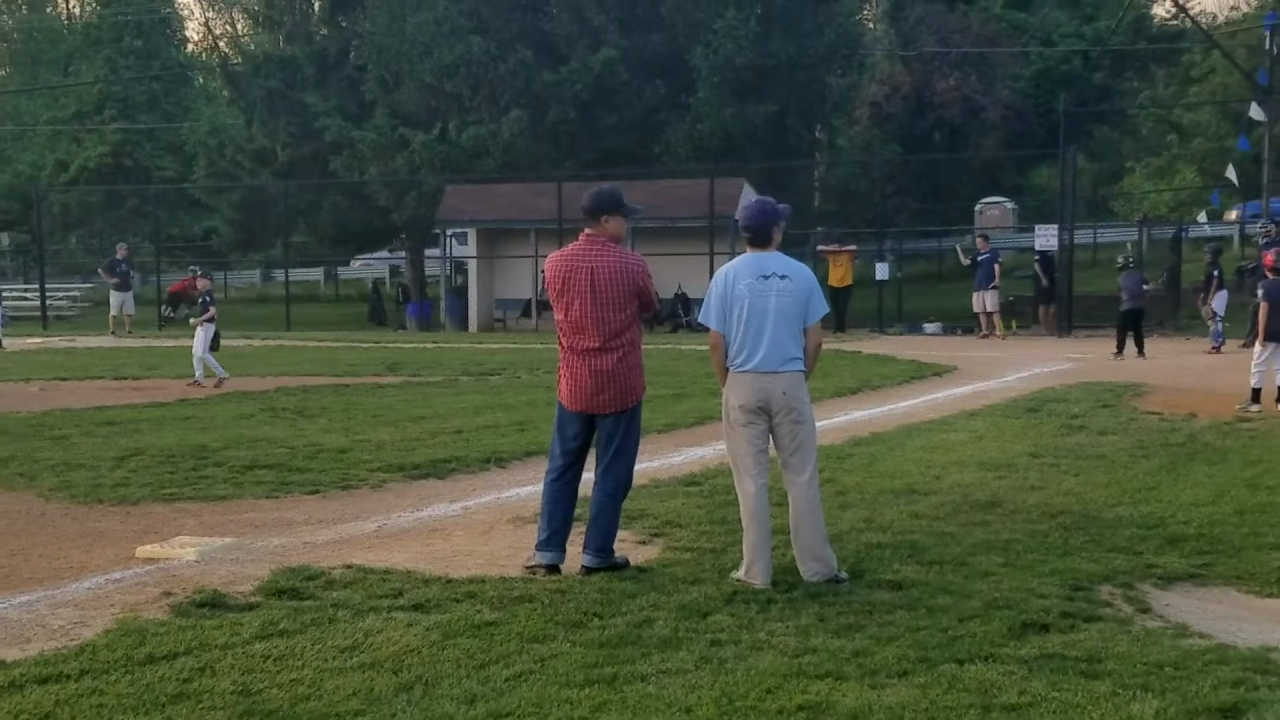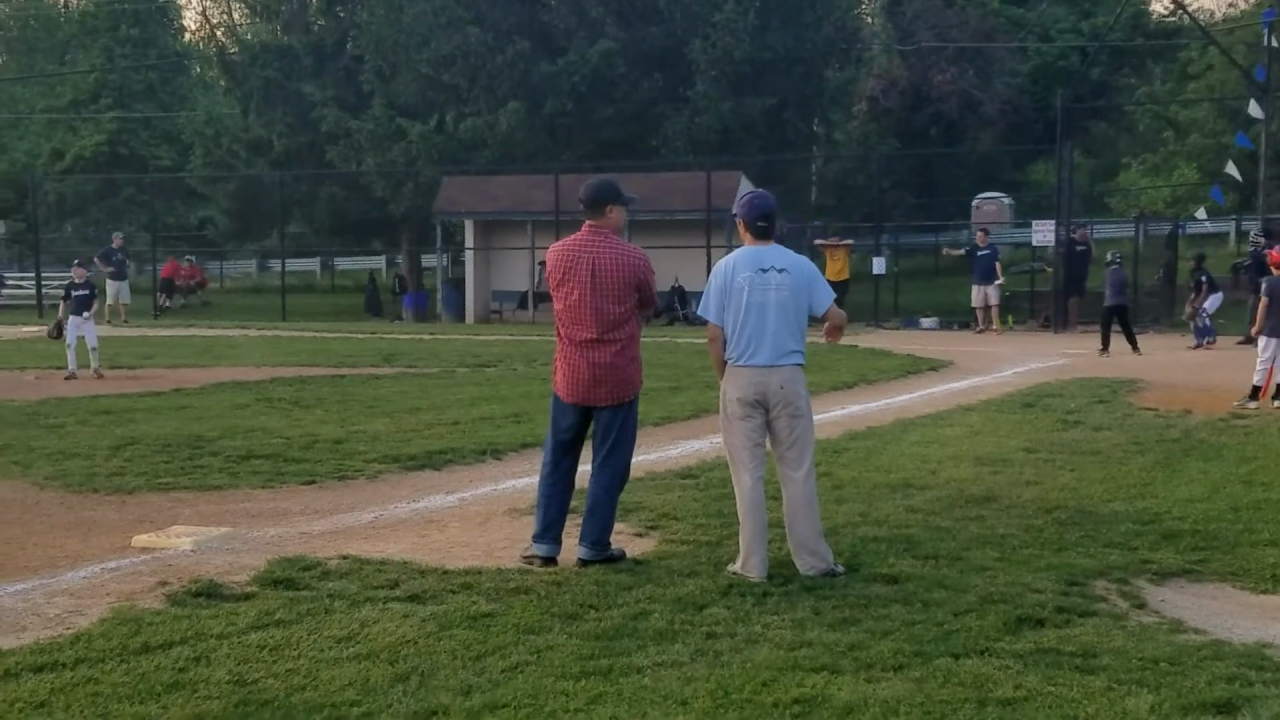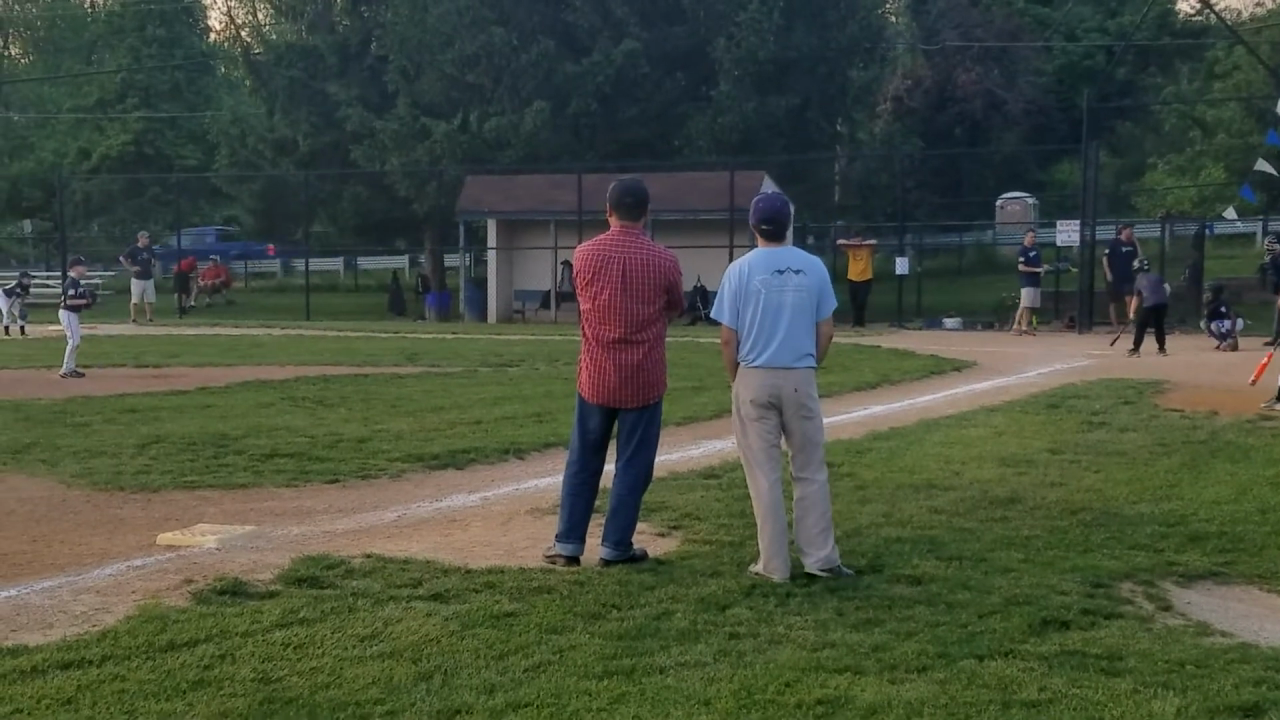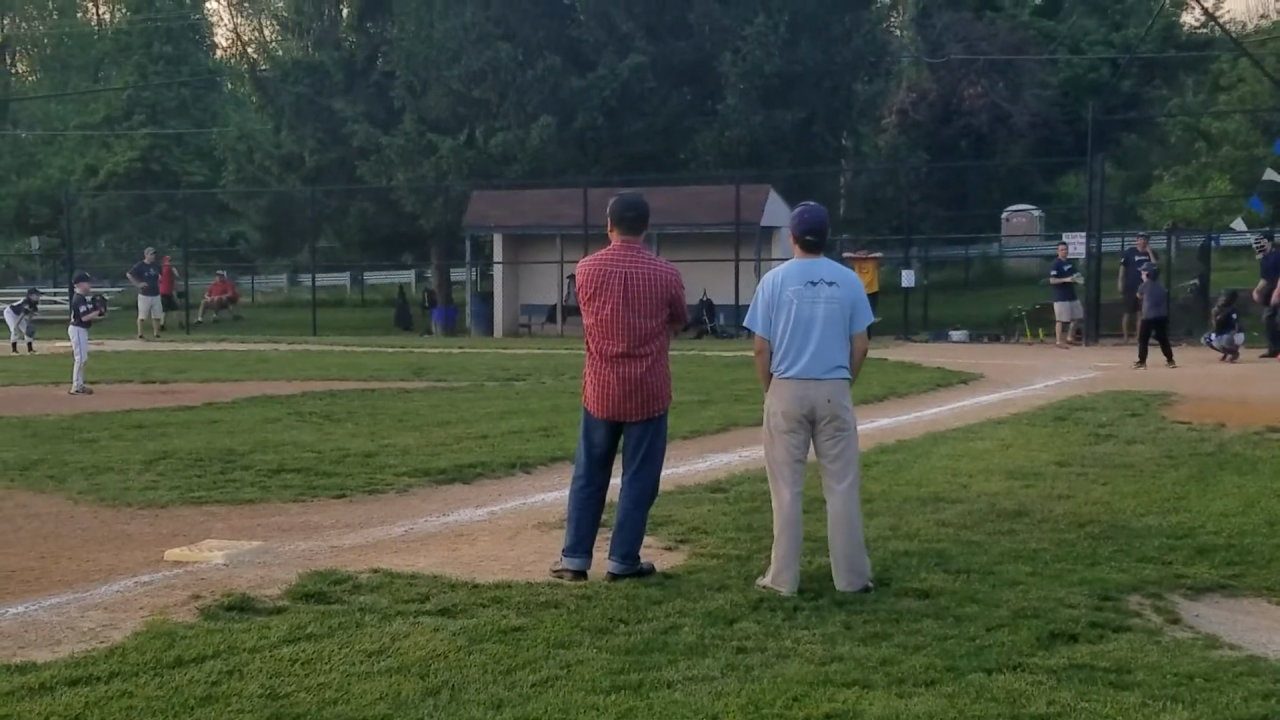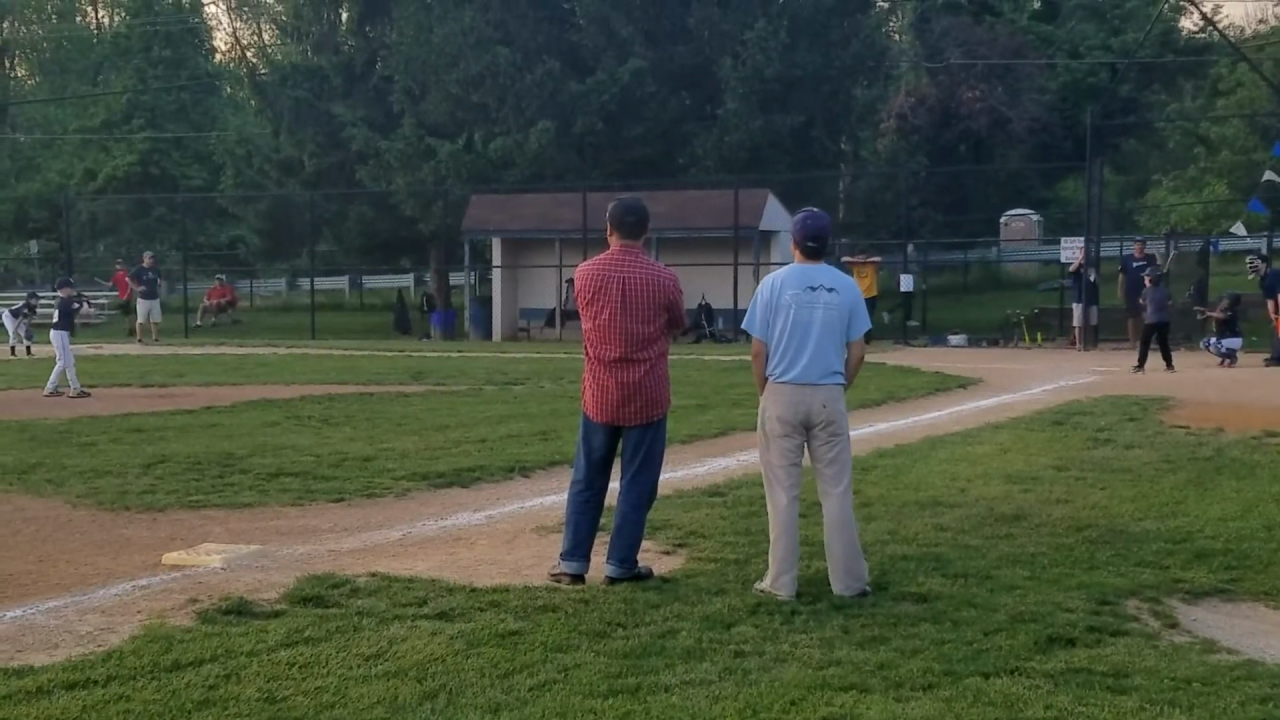
dt=1s
person 1, frame 1
left shoulder: (728, 275)
right shoulder: (801, 274)
left elbow: (717, 342)
right elbow: (814, 339)
left wrist: (727, 385)
left hip: (743, 385)
right hip: (790, 384)
left knee: (751, 480)
right knee: (802, 478)
left ankle: (756, 570)
right ankle: (817, 566)
person 1, frame 2
left shoulder: (727, 267)
right shoulder: (801, 265)
left elbow: (715, 336)
right elbow: (836, 318)
left wrist: (724, 377)
right wrist: (835, 328)
left hip: (741, 379)
right hip: (788, 378)
left knee: (747, 474)
right knee: (798, 472)
left ankle: (752, 563)
right ankle: (812, 560)
person 1, frame 3
left shoulder: (740, 269)
right shoulder: (814, 267)
left elbow: (728, 338)
right elbow: (826, 331)
left wrist: (736, 380)
left hip: (754, 380)
right hip: (800, 380)
left knee: (764, 475)
right knee: (811, 471)
left ankle: (774, 564)
right ankle: (821, 557)
person 1, frame 4
left shoulder: (775, 280)
right shoulder: (848, 280)
left elbow: (761, 348)
right elbow: (860, 346)
left wrist: (770, 389)
left hip: (787, 392)
right hip: (834, 392)
left knee: (787, 488)
right knee: (842, 487)
left ankle: (783, 577)
right ankle: (851, 576)
person 1, frame 5
left shoulder: (774, 283)
right shoulder: (847, 287)
left elbow: (758, 351)
right elbow: (856, 353)
left wrist: (765, 393)
left hip: (782, 396)
right hip: (828, 398)
left knee: (783, 492)
right knee: (836, 492)
left ankle: (782, 581)
right ankle: (849, 580)
person 2, frame 1
left shoulder: (555, 263)
right shoulder: (632, 265)
right elbow: (649, 310)
left hip: (574, 383)
right hip: (620, 383)
left knee: (561, 469)
right knee: (612, 473)
left ankle: (548, 553)
right ankle: (596, 555)
person 2, frame 2
left shoulder: (556, 254)
right shoulder: (634, 258)
right elbow: (648, 309)
left hip: (570, 374)
right hip: (617, 376)
left knee: (557, 461)
right knee: (609, 464)
left ankle: (544, 545)
right ankle: (593, 547)
person 2, frame 3
left shoulder: (584, 254)
right shoulder: (664, 261)
right elbow: (675, 310)
left hip: (596, 375)
right hip: (643, 378)
left knee: (583, 462)
right knee: (633, 465)
left ankle: (567, 544)
right ankle: (615, 548)
person 2, frame 4
left shoulder: (586, 269)
right shoulder: (666, 274)
right elbow: (679, 322)
left hip: (601, 389)
right hip: (648, 391)
left knee: (588, 476)
right knee: (639, 479)
left ankle: (574, 559)
right ankle: (623, 561)
person 2, frame 5
left shoulder: (585, 273)
right shoulder: (664, 278)
right elbow: (678, 327)
left hip: (599, 394)
right hip: (647, 395)
left knee: (587, 480)
right knee: (637, 484)
left ankle: (572, 563)
right ankle: (620, 565)
